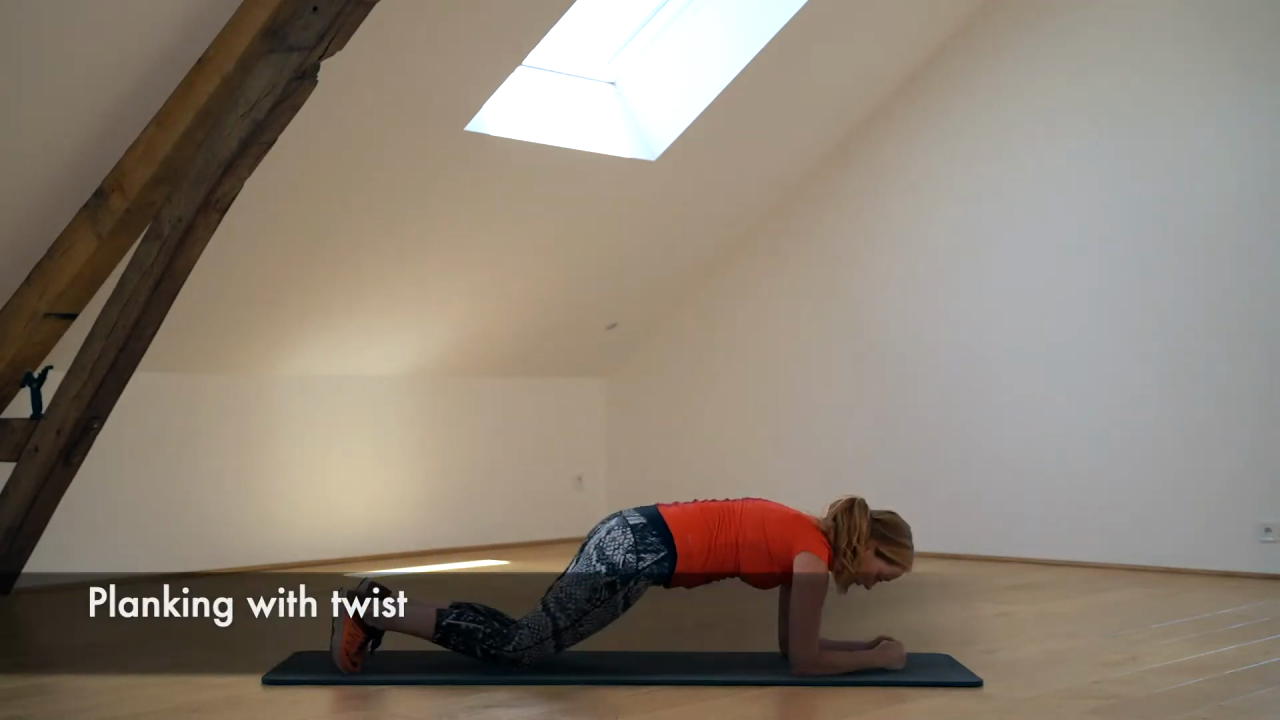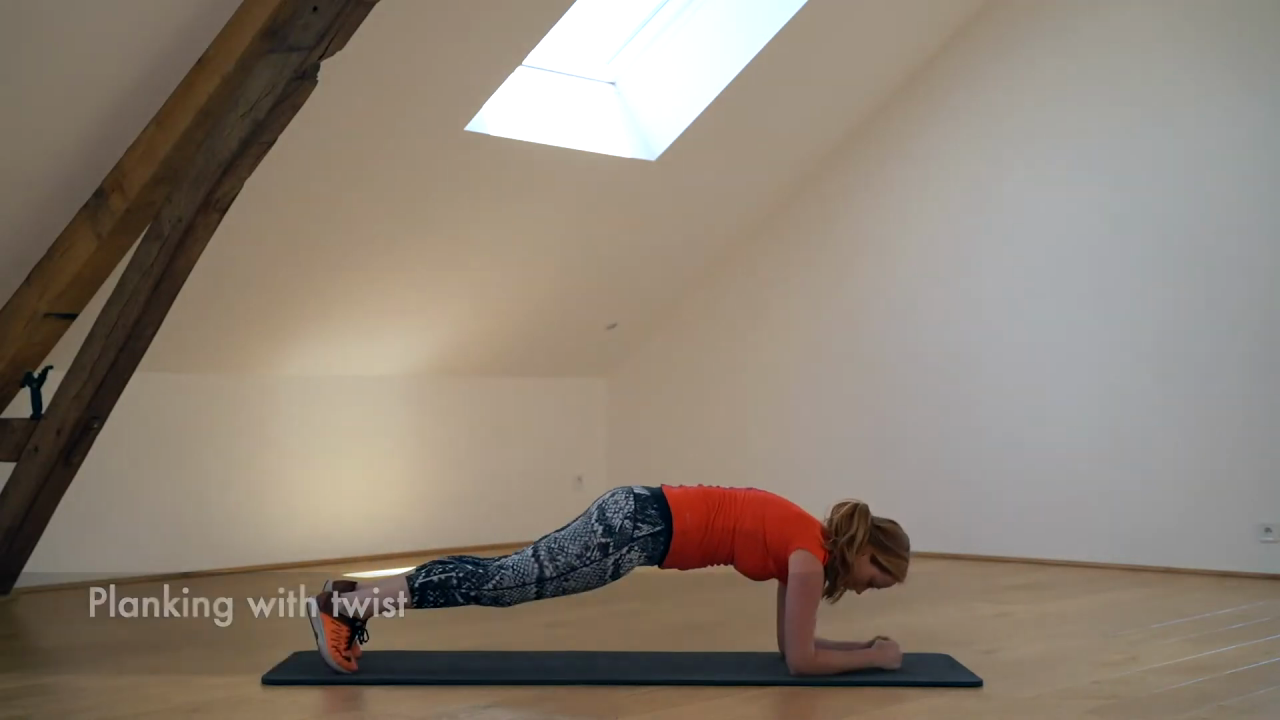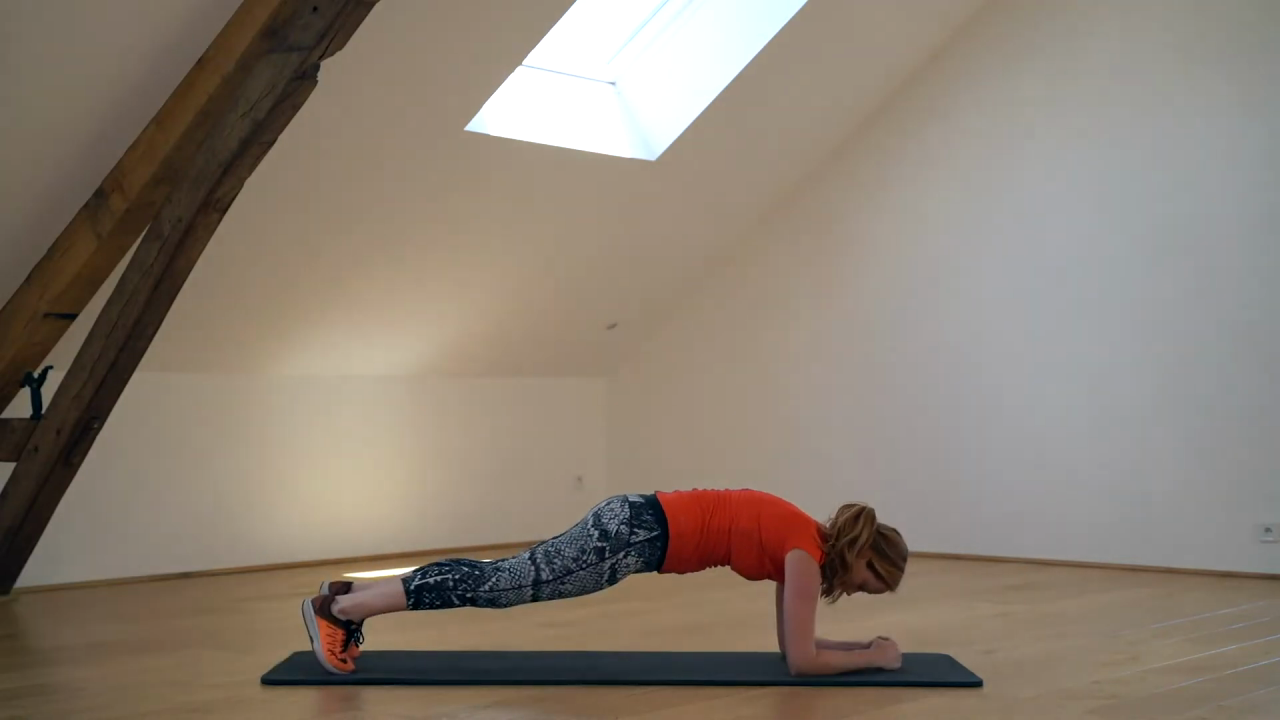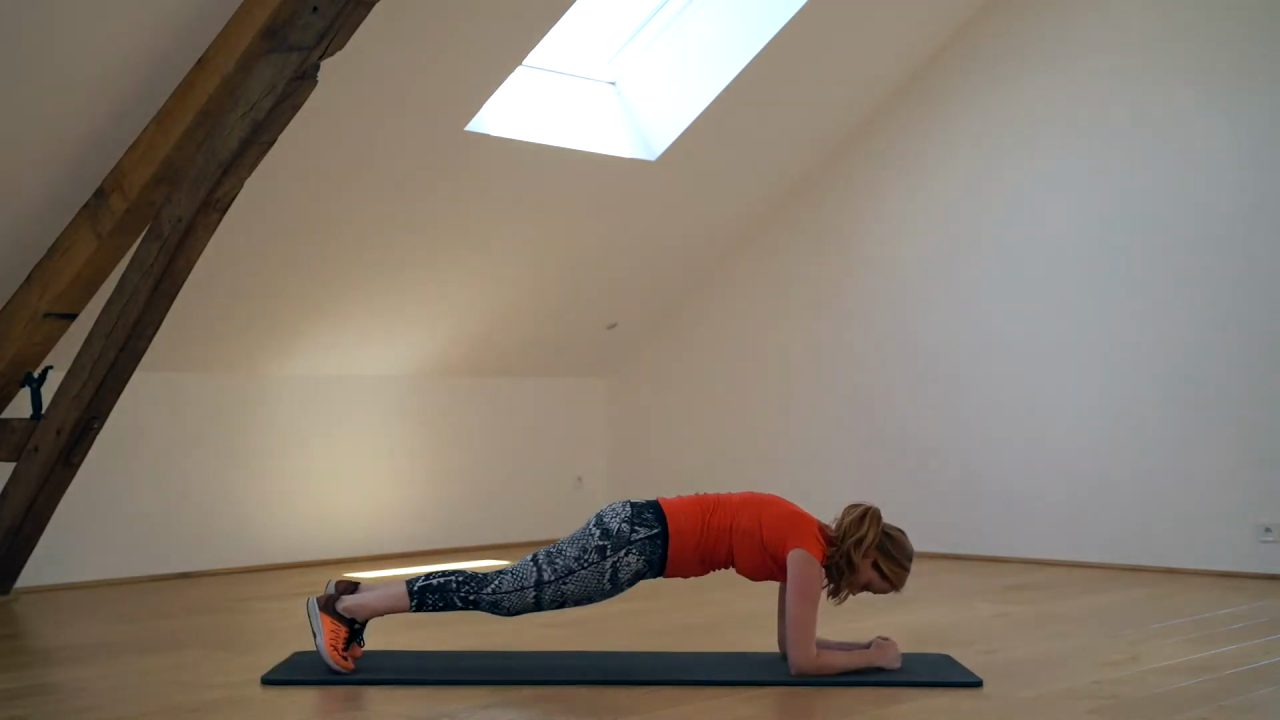
dt=0.3s
person 1, frame 1
left shoulder: (803, 540)
right shoulder: (815, 551)
left elbow: (792, 641)
right elbow: (805, 661)
left wrist: (867, 643)
right wrist: (879, 657)
left hip: (632, 533)
right hip: (641, 551)
left knee: (527, 635)
right knee: (520, 643)
left ankle: (382, 604)
right ankle: (376, 609)
person 1, frame 2
left shoulder: (803, 541)
right shoulder: (809, 553)
left elbow: (790, 643)
right elbow: (802, 661)
left wrist: (863, 644)
right wrist: (875, 656)
left hip: (637, 515)
right hip: (638, 529)
left knee: (504, 575)
right knee: (502, 582)
left ankle: (357, 593)
right ankle: (341, 605)
person 1, frame 3
left shoulder: (802, 541)
right shoulder: (806, 552)
left elbow: (793, 643)
right elbow: (803, 661)
left wrist: (864, 644)
right wrist: (875, 657)
left hip: (636, 523)
right hip: (638, 535)
left knee: (499, 578)
right knee: (499, 584)
left ankle: (352, 592)
right ankle: (338, 608)
person 1, frame 4
left shoulder: (807, 541)
right shoulder: (808, 550)
left elbow: (791, 642)
right elbow: (803, 661)
left wrist: (861, 644)
right wrist: (872, 656)
left hip: (643, 540)
right hip: (637, 539)
left knee: (507, 593)
right knee: (499, 593)
left ankle: (360, 594)
right ankle: (342, 606)
